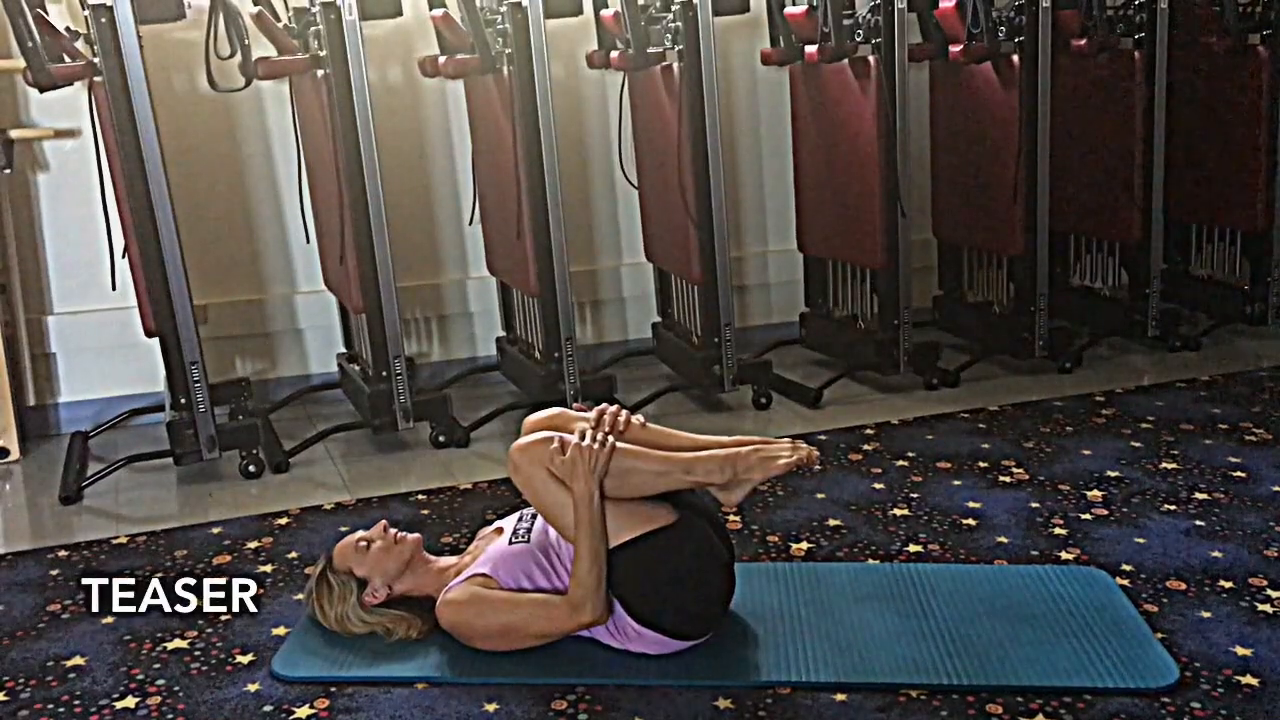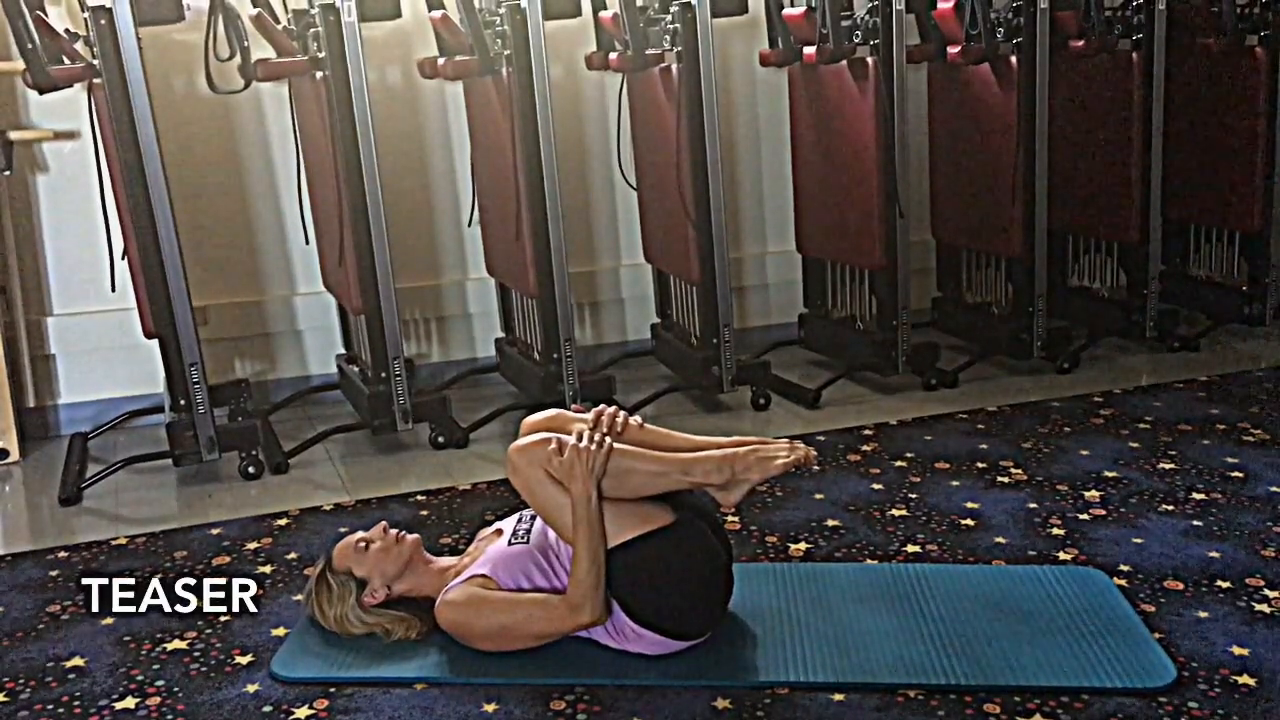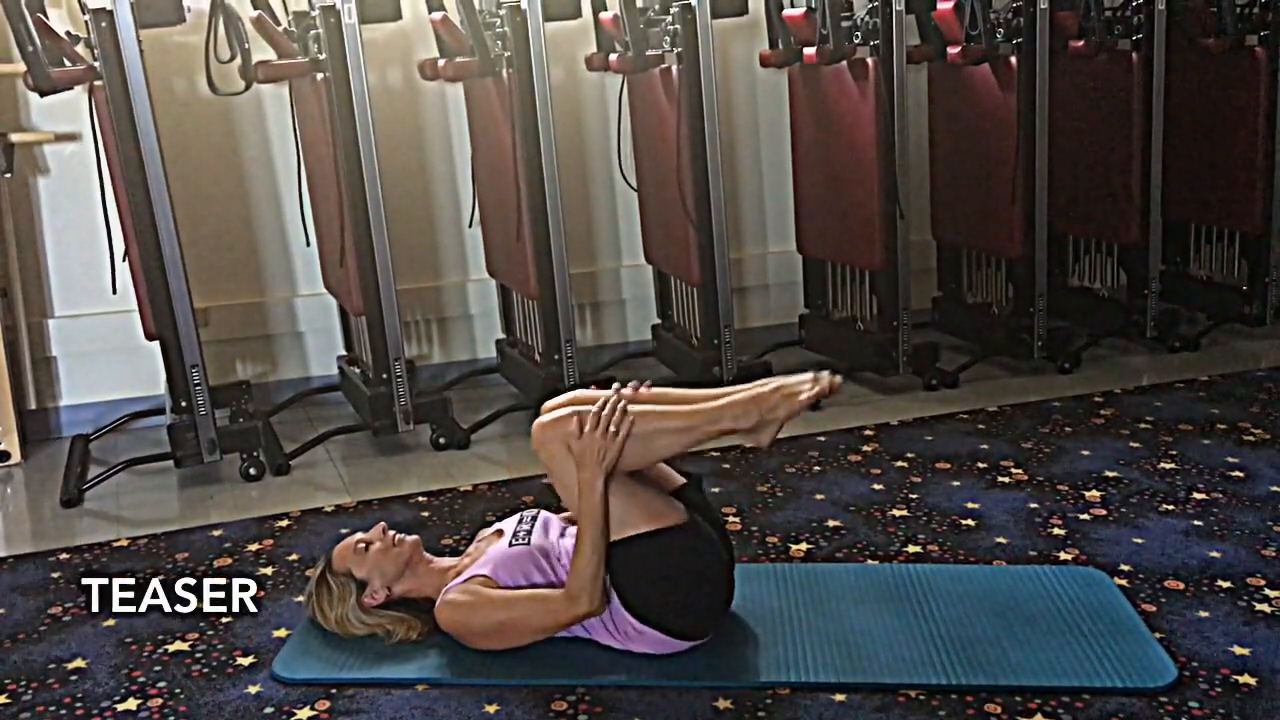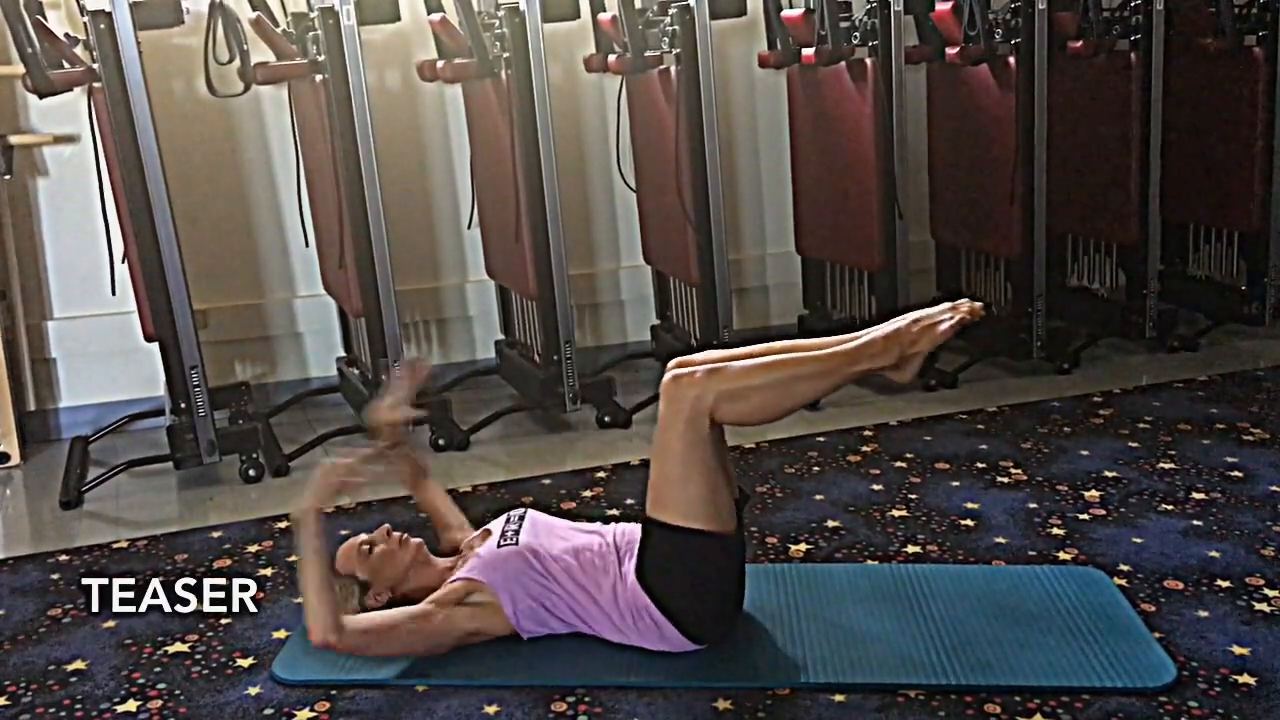
dt=1s
person 1, frame 1
left shoulder: (484, 545)
right shoulder: (457, 608)
left elbow: (585, 520)
right elbow: (586, 609)
left wrist: (607, 433)
right wrist: (585, 489)
left hip: (689, 551)
right hip: (672, 600)
left knee: (545, 426)
right knee: (534, 453)
left ankle: (730, 460)
right ankle: (728, 467)
person 1, frame 2
left shoulder: (483, 547)
right shoulder: (456, 608)
left elbow: (592, 523)
right elbow: (585, 609)
left wrist: (603, 434)
right wrist: (583, 490)
left hip: (686, 553)
right hip: (669, 596)
left knee: (545, 428)
right knee: (531, 454)
left ankle: (727, 457)
right ankle: (725, 470)
person 1, frame 3
left shoulder: (482, 545)
right shoulder: (457, 609)
left elbow: (593, 523)
right elbow: (583, 601)
left wrist: (614, 418)
right wrist: (590, 477)
left hip: (690, 556)
right hip: (673, 597)
left knee: (569, 412)
right knee: (557, 429)
left ankle: (751, 405)
right ankle: (747, 413)
person 1, frame 4
left shoulder: (479, 555)
right shoulder: (450, 612)
left elbow: (423, 483)
right elbow: (331, 629)
left wrist: (389, 432)
right wrist: (313, 513)
left hip: (687, 572)
right hip: (681, 601)
left knee: (695, 377)
right knee: (686, 387)
left ankle: (891, 346)
right ankle: (886, 347)
